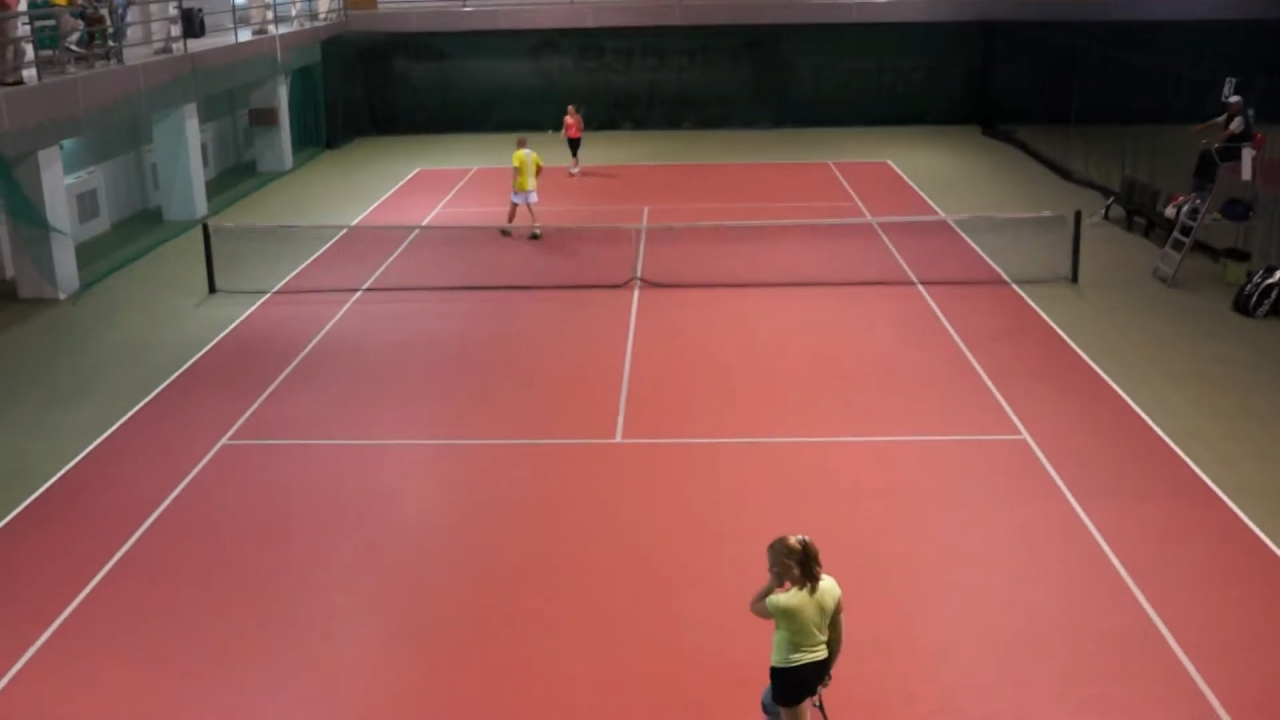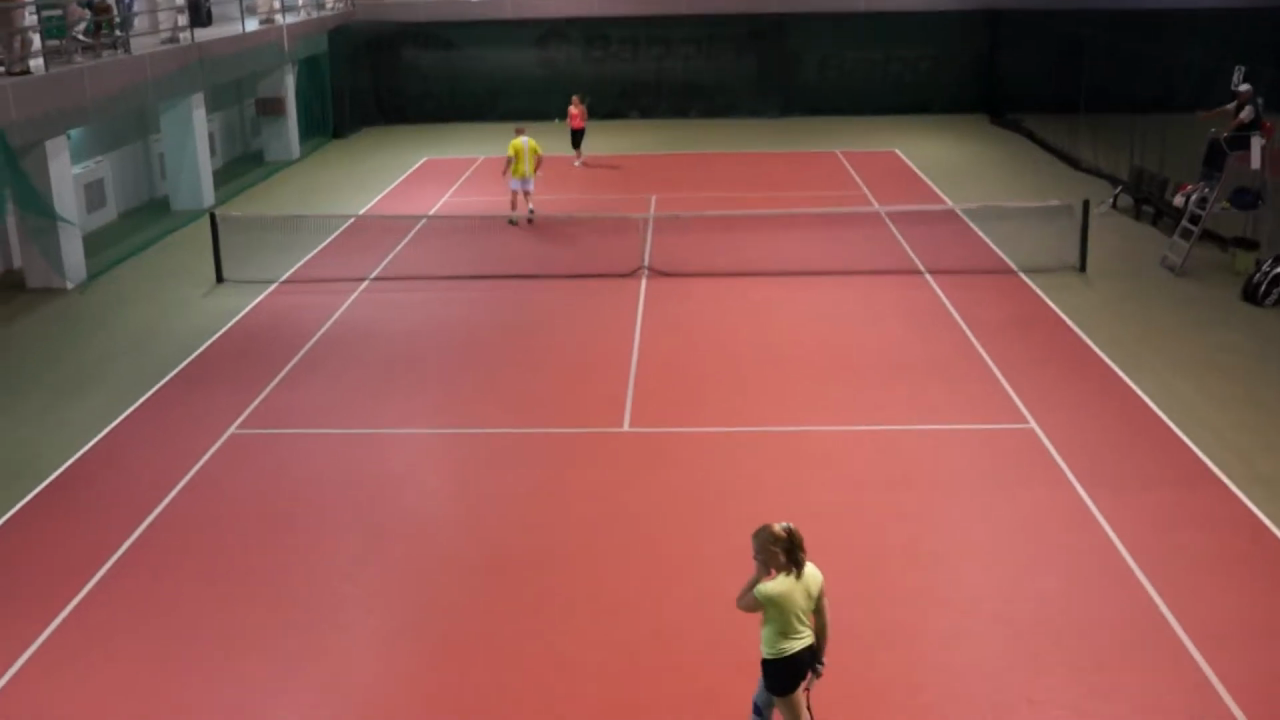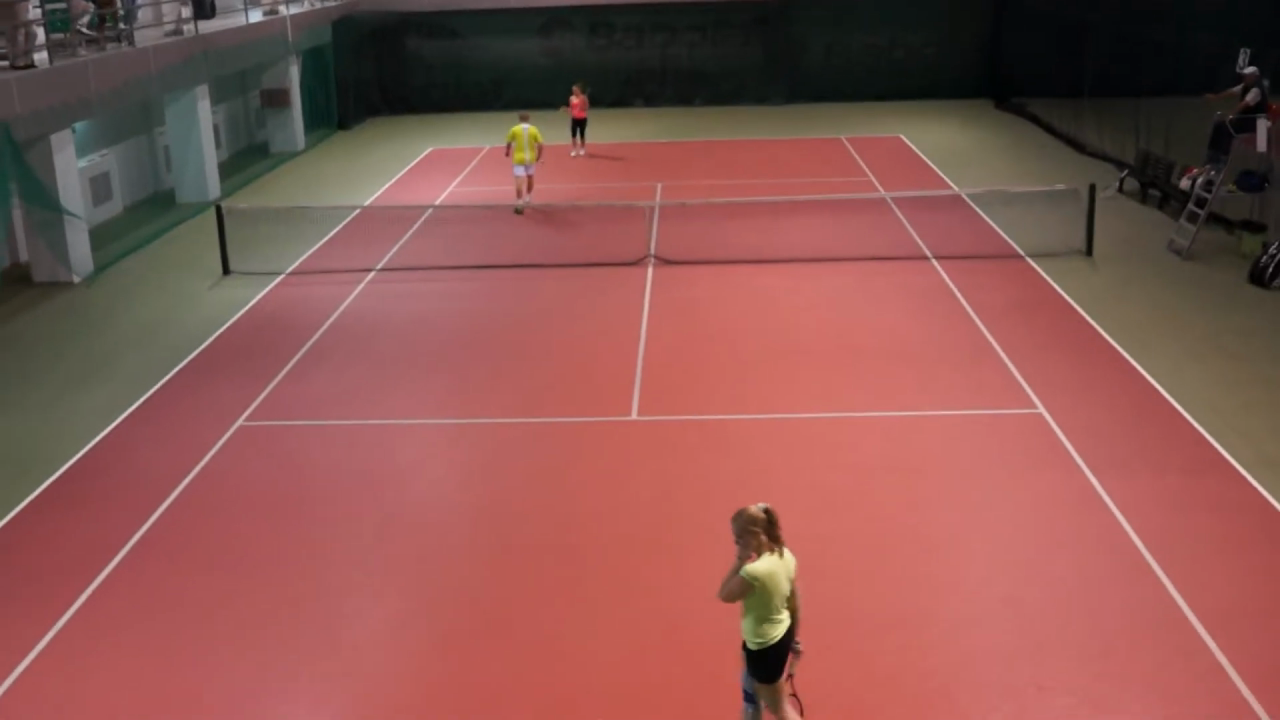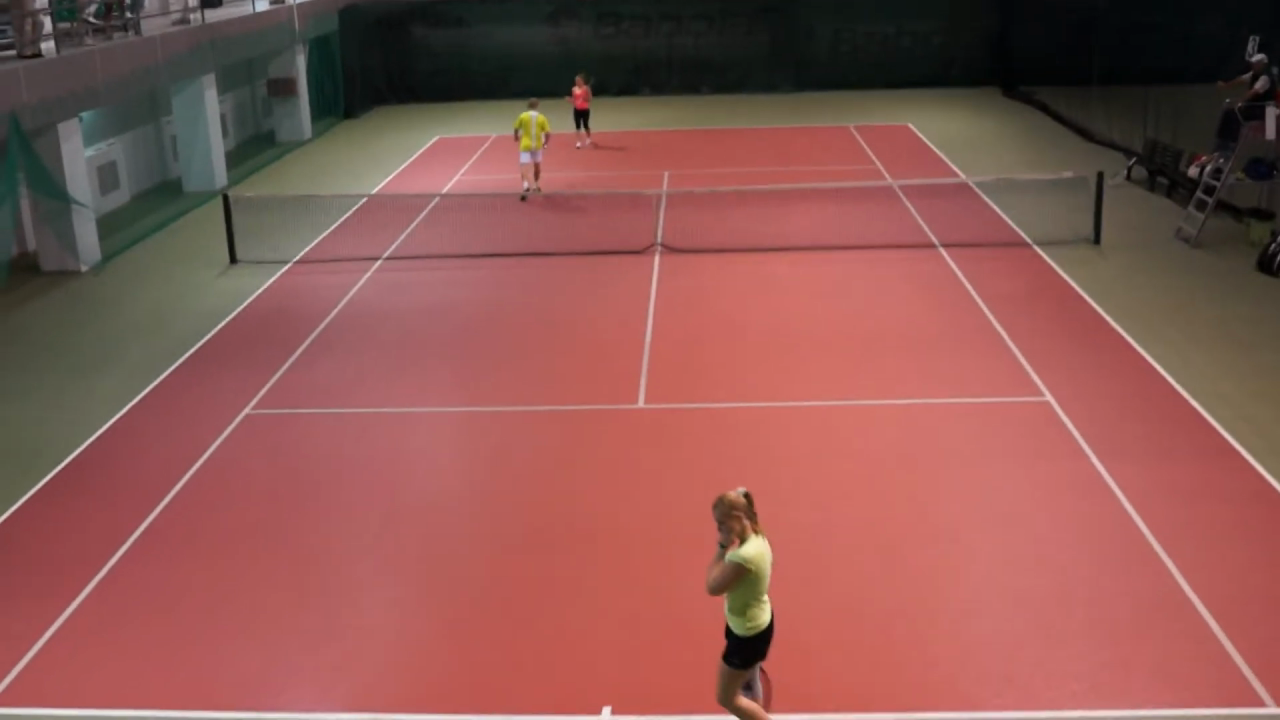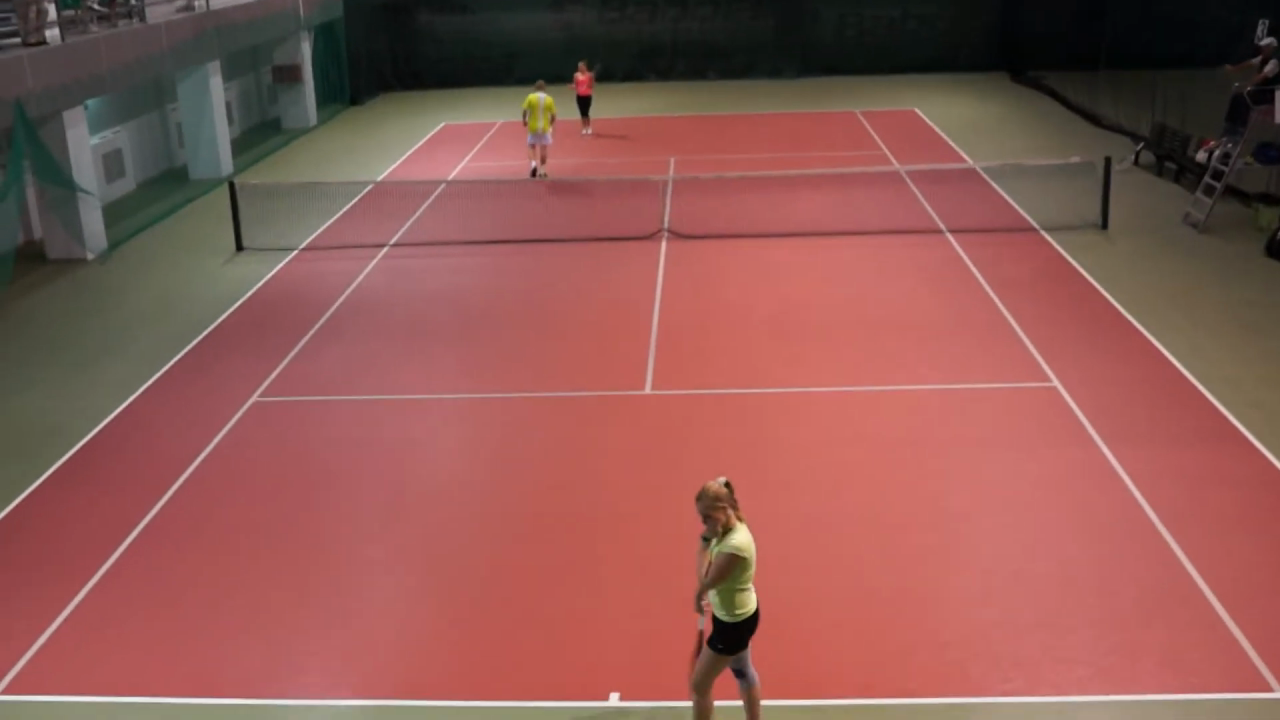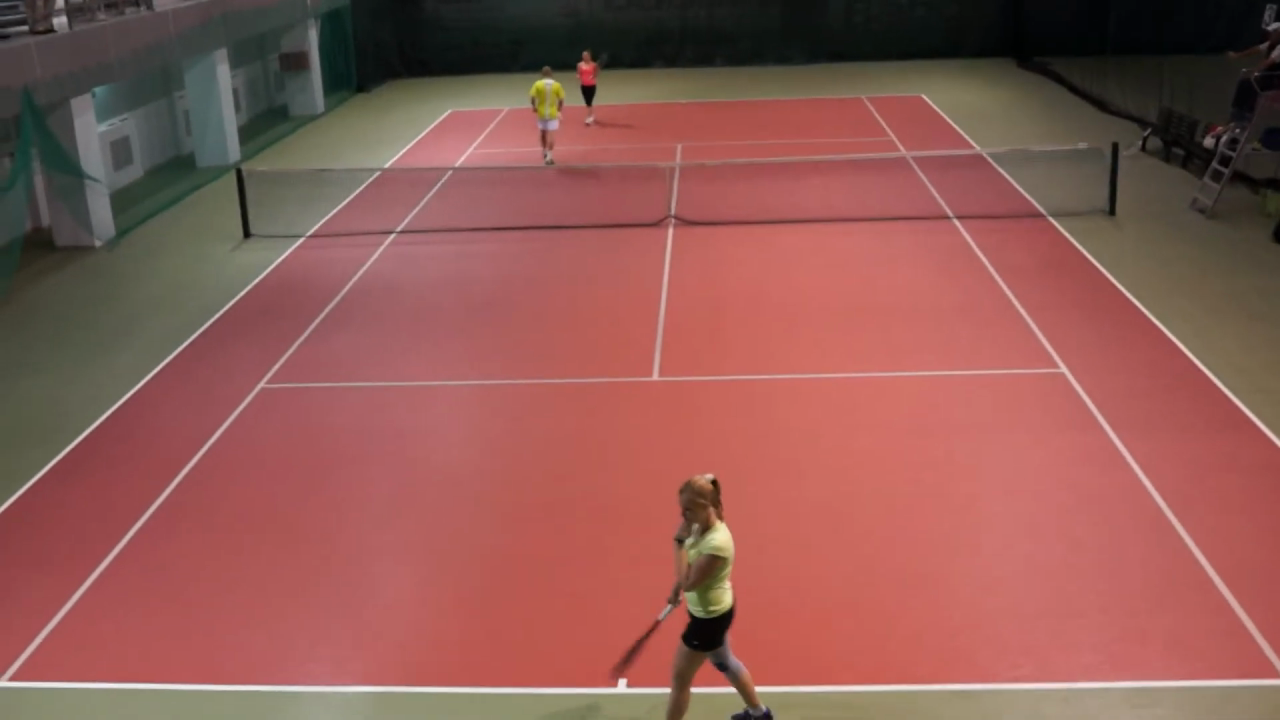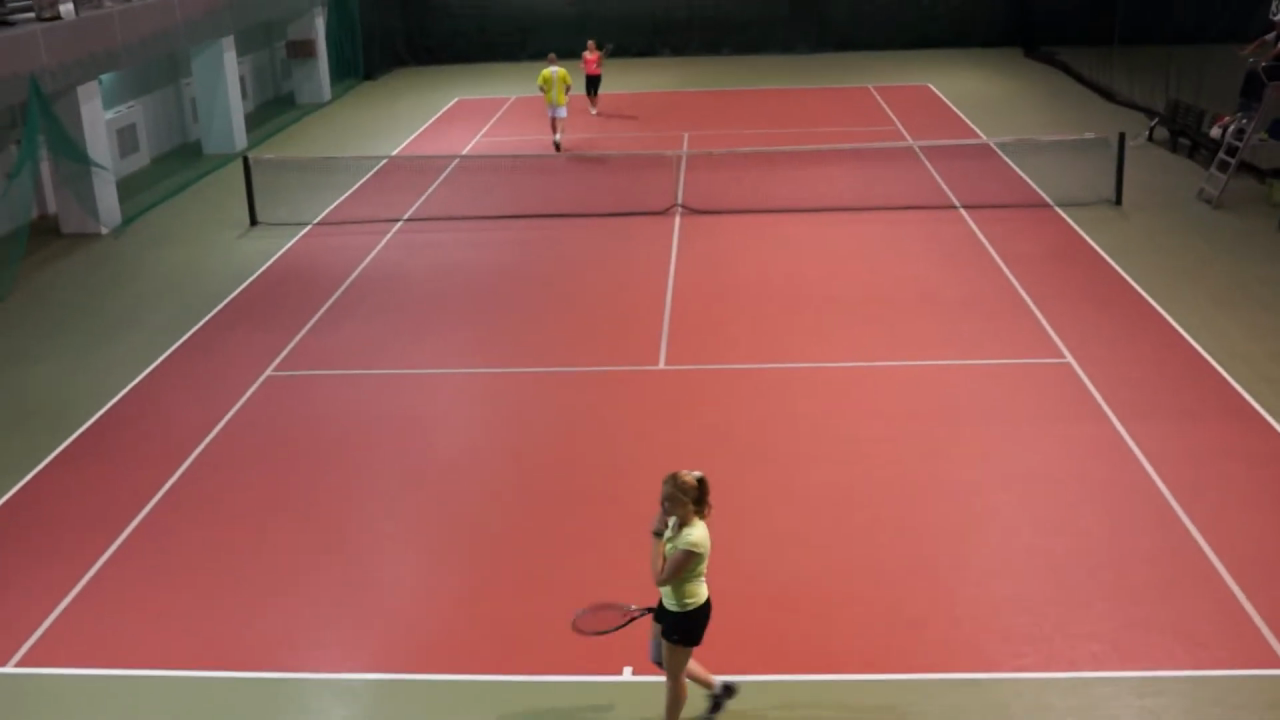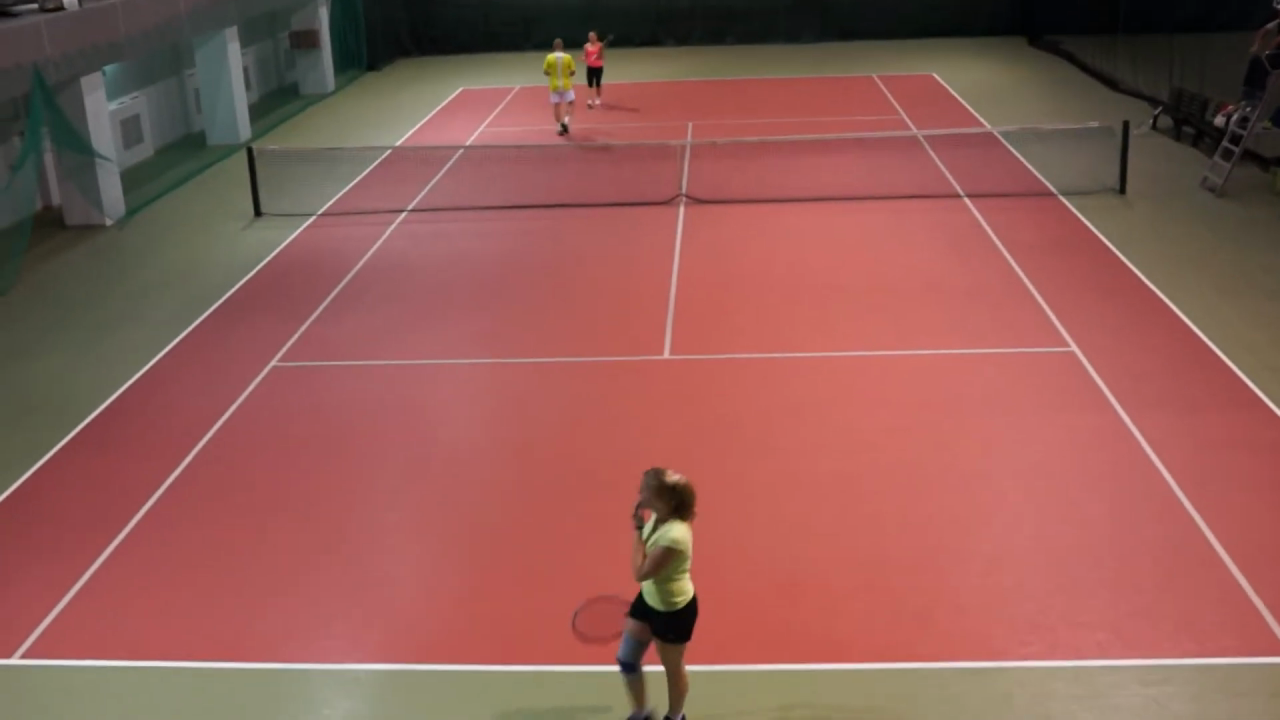
dt=0.2s
person 1, frame 1
left shoulder: (782, 602)
right shoulder: (830, 585)
left elbow: (754, 606)
right elbow: (836, 635)
left wrist: (773, 584)
right wrist: (827, 669)
left hip: (790, 671)
right hip: (818, 664)
right knee: (769, 704)
person 1, frame 2
left shoulder: (769, 591)
right shoulder: (811, 572)
left elbow: (741, 603)
right elbow: (822, 620)
left wrist: (758, 575)
right wrist: (818, 657)
left hip: (782, 660)
right hip: (805, 652)
person 1, frame 3
left shoulder: (755, 571)
right shoulder: (783, 554)
left elbow: (724, 595)
right elbow: (793, 602)
left wrist: (740, 560)
right wrist: (793, 638)
left hip: (764, 647)
right hip: (777, 637)
right knee: (751, 694)
person 1, frame 4
left shoulder: (745, 555)
right shoulder: (754, 540)
left elbow: (713, 588)
left wrist: (722, 548)
left hip: (748, 634)
right hip: (746, 626)
left knee: (725, 698)
right knee: (747, 682)
person 1, frame 5
left shoulder: (736, 544)
right shoulder: (726, 531)
left elbow: (706, 581)
right elbow: (710, 570)
left wrist: (706, 541)
right wrist: (701, 595)
left hip: (734, 621)
right hip: (737, 615)
left knee: (699, 684)
right knee: (742, 670)
person 1, frame 6
left shoulder: (716, 543)
right shoulder: (701, 528)
left elbow: (687, 582)
left wrist: (680, 542)
right wrist: (676, 590)
left hip: (710, 618)
right hip: (711, 613)
left knee: (680, 678)
right knee: (724, 660)
person 1, frame 7
left shoulder: (692, 538)
right shoulder: (677, 521)
left elbow: (661, 577)
left wrist: (657, 536)
left hip: (688, 611)
right hip: (672, 603)
left knee: (673, 674)
right knee: (660, 660)
right ankle: (718, 688)
person 1, frame 8
left shoulder: (673, 535)
right shoulder: (659, 518)
left elbow: (641, 572)
left wrist: (638, 526)
left hip: (674, 609)
right hip: (649, 599)
left knee: (672, 667)
right knee: (626, 661)
